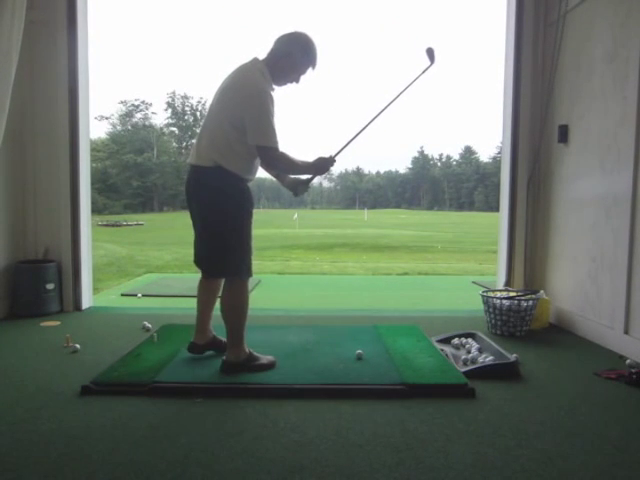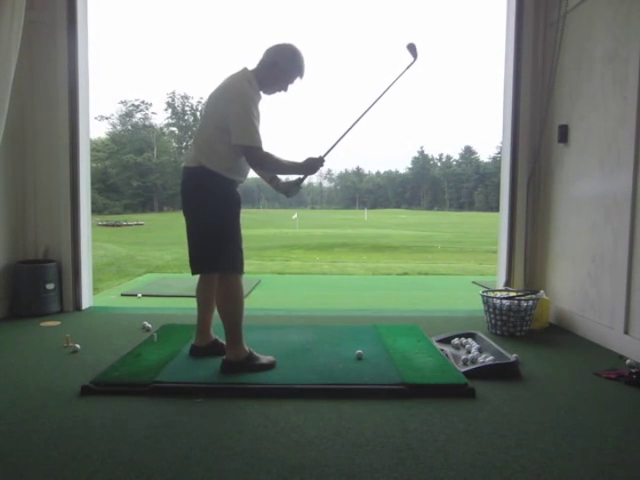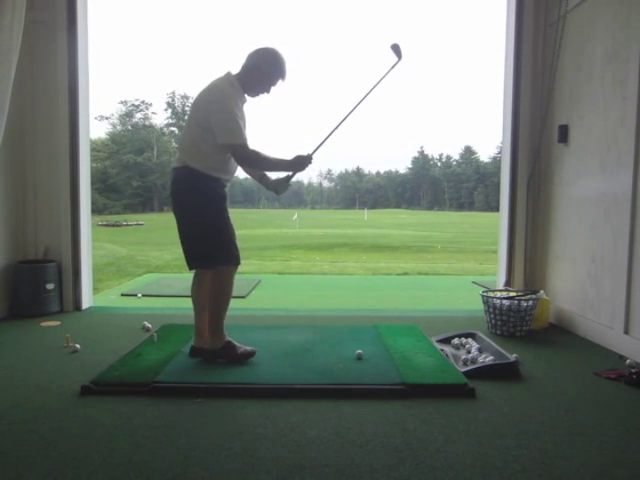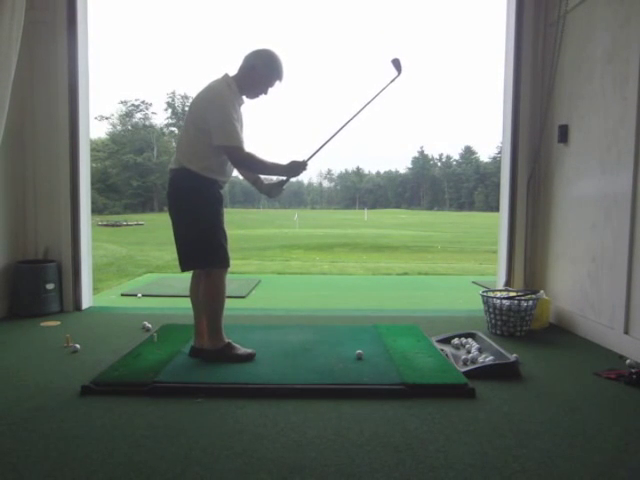
dt=0.4s
person 1, frame 1
left shoulder: (247, 76)
right shoulder: (257, 89)
left elbow: (256, 150)
right elbow: (270, 156)
left wrist: (288, 181)
right wrist: (312, 168)
left hip: (205, 179)
right hip: (222, 184)
left knee: (215, 265)
right knee: (235, 272)
left ankle: (203, 334)
right ankle: (237, 354)
person 1, frame 2
left shoulder: (241, 87)
right shoulder: (242, 93)
left elbow: (249, 155)
right elbow: (255, 157)
left wrist: (279, 183)
right wrist: (301, 168)
left hip: (205, 184)
right hip: (211, 186)
left knee: (213, 267)
right knee: (229, 270)
left ankle: (204, 339)
right ankle: (236, 352)
person 1, frame 3
left shoulder: (229, 94)
right shoulder: (223, 96)
left elbow: (239, 155)
right elbow: (243, 155)
left wrist: (269, 182)
right wrist: (290, 165)
left hip: (199, 185)
right hip: (197, 186)
left knee: (208, 265)
right knee: (224, 262)
left ankle: (203, 339)
right ankle: (215, 340)
person 1, frame 4
left shoulder: (227, 95)
right shoulder: (220, 97)
left elbow: (235, 156)
right elbow: (238, 157)
left wrist: (262, 185)
right wrist: (284, 170)
left hip: (197, 187)
right hip: (194, 187)
left knee: (205, 266)
right knee: (215, 266)
left ankle: (202, 340)
right ankle: (215, 343)
